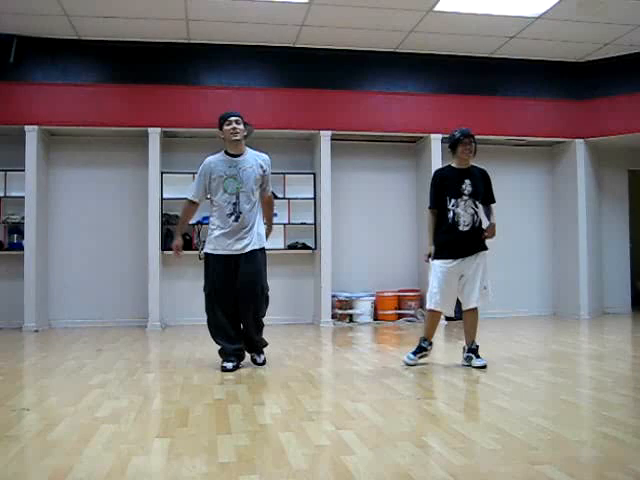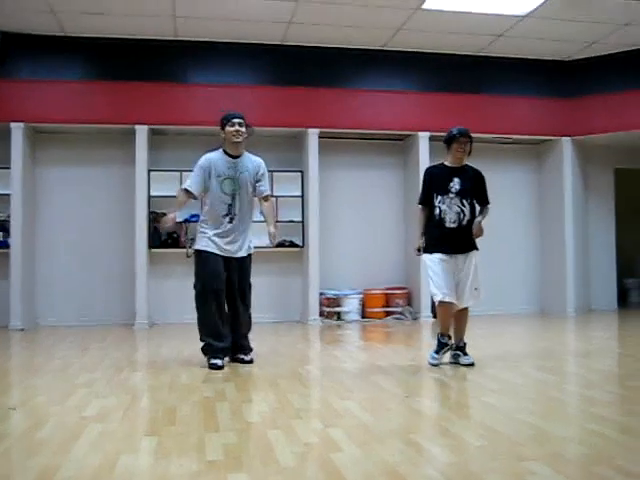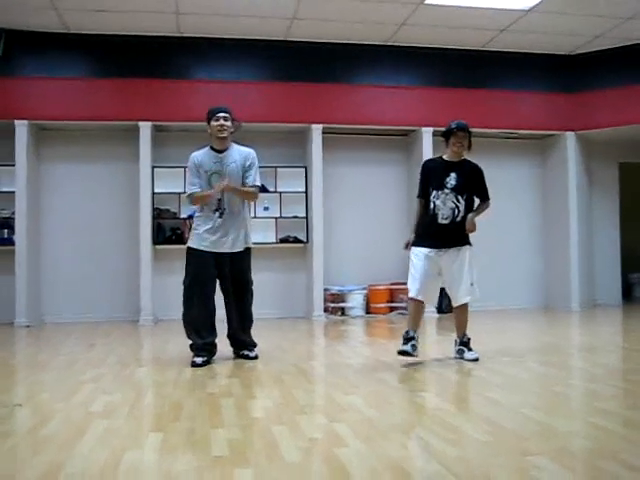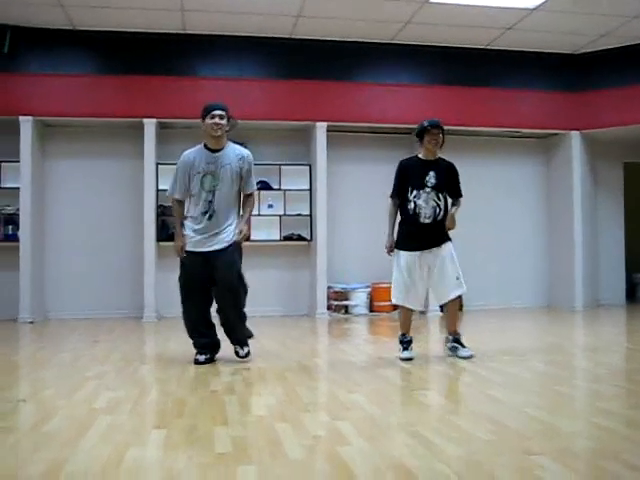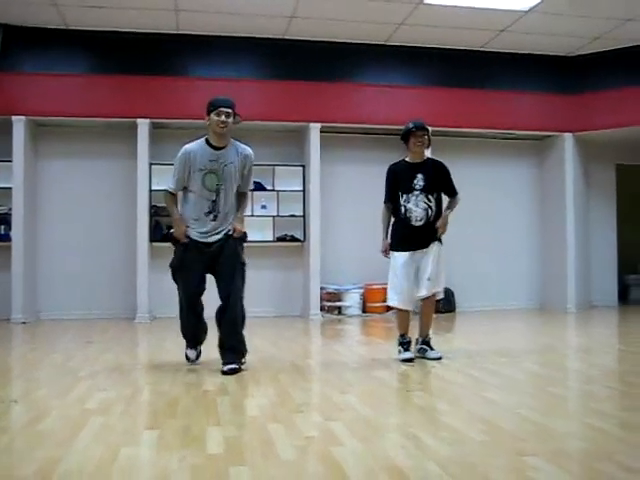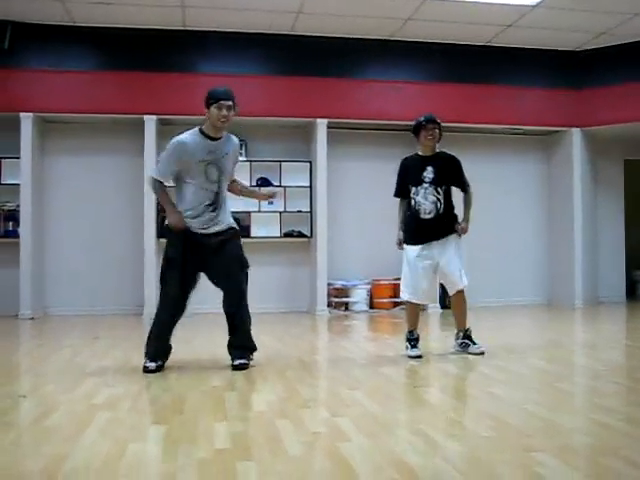
dt=0.4s
person 1, frame 1
left shoulder: (261, 160)
right shoulder: (210, 164)
left elbow: (266, 198)
right elbow: (193, 201)
left wrist: (268, 226)
right wrist: (178, 234)
left hip: (252, 243)
right hip: (219, 245)
left knee: (255, 295)
right knee: (220, 300)
left ankle: (254, 344)
right ankle: (231, 352)
person 1, frame 2
left shoulder: (257, 164)
right shoulder: (208, 161)
left elbow: (265, 197)
right elbow: (188, 191)
left wrist: (271, 224)
right wrist: (174, 212)
left hip: (241, 244)
right hip: (210, 242)
left knee: (240, 299)
right knee: (209, 295)
left ankle: (239, 347)
right ankle: (217, 350)
person 1, frame 3
left shoulder: (247, 155)
right shoulder: (196, 159)
left elbow: (253, 192)
right elbow: (193, 197)
left wrist: (232, 188)
right wrist: (215, 191)
left hip: (237, 240)
right hip: (202, 241)
left knee: (240, 294)
right knee: (198, 295)
left ankle: (243, 344)
right ankle: (203, 348)
person 1, frame 4
left shoulder: (243, 157)
right shoulder: (189, 158)
left elbow: (248, 194)
right elbow: (178, 198)
left wrist: (245, 221)
right wrist: (178, 234)
left hip: (227, 239)
right hip: (193, 242)
left knee: (230, 294)
right knee: (194, 300)
left ankle: (239, 338)
right ankle: (205, 347)
person 1, frame 5
left shoulder: (244, 155)
right shoulder: (189, 152)
right elbow: (172, 192)
left wrist: (240, 218)
right wrist: (177, 220)
left hip: (227, 236)
right hip: (192, 236)
left knee: (232, 296)
right knee: (189, 291)
left ankle: (233, 355)
right ankle: (194, 341)
person 1, frame 6
left shoulder: (232, 145)
right shoulder: (182, 144)
right elbow: (159, 181)
left wrist: (256, 194)
right wrist: (171, 212)
left hip: (222, 231)
right hip: (185, 230)
left knee: (235, 290)
right knee: (173, 292)
left ankle: (241, 350)
right ankle: (157, 351)
person 2, frame 1
left shoulder: (481, 175)
right shoulder: (441, 175)
left elbow: (487, 205)
right elbow: (433, 212)
left wrist: (491, 222)
right wrist: (432, 244)
left hip: (475, 248)
right hip: (446, 249)
left knee: (472, 302)
right knee: (437, 301)
left ankle: (470, 350)
right ankle: (424, 344)
person 2, frame 2
left shoulder: (475, 175)
right shoulder: (432, 173)
left elbow: (484, 206)
right elbow: (424, 208)
left wrist: (479, 220)
right wrist: (422, 237)
left hip: (465, 246)
right hip: (436, 246)
left knee: (463, 299)
right knee: (444, 297)
left ankle: (458, 348)
right ankle: (443, 341)
person 2, frame 3
left shoulder: (473, 170)
right shoulder: (429, 166)
left elbow: (485, 201)
right elbow: (422, 201)
left wrist: (473, 215)
right wrist: (414, 232)
left hip: (458, 242)
right hip: (426, 240)
left knee: (461, 295)
right knee: (417, 291)
left ankle: (462, 343)
right ankle: (410, 339)
person 2, frame 4
left shoulder: (448, 168)
right shoulder: (406, 166)
left elbow: (456, 199)
right elbow: (395, 202)
left wrist: (451, 212)
right wrist: (390, 234)
left hip: (440, 240)
right hip: (409, 240)
left knee: (452, 292)
right knee: (406, 295)
left ankle: (453, 338)
right ankle: (405, 341)
person 2, frame 5
left shoulder: (438, 168)
right shoulder: (395, 170)
left elbow: (454, 196)
right elbow: (388, 206)
left wrist: (446, 215)
right wrist: (385, 237)
left hip: (430, 240)
right hip: (402, 242)
left knee: (428, 293)
right knee: (401, 296)
left ankle: (423, 342)
right ankle: (404, 342)
person 2, frame 6
left shoulder: (450, 161)
right shoulder: (407, 164)
left elbow: (466, 191)
right elbow: (403, 200)
left wrist: (465, 220)
right wrist: (400, 231)
left hip: (446, 235)
right hip: (416, 238)
left knee: (458, 287)
right knee: (413, 292)
left ankle: (463, 337)
right ankle: (412, 338)
